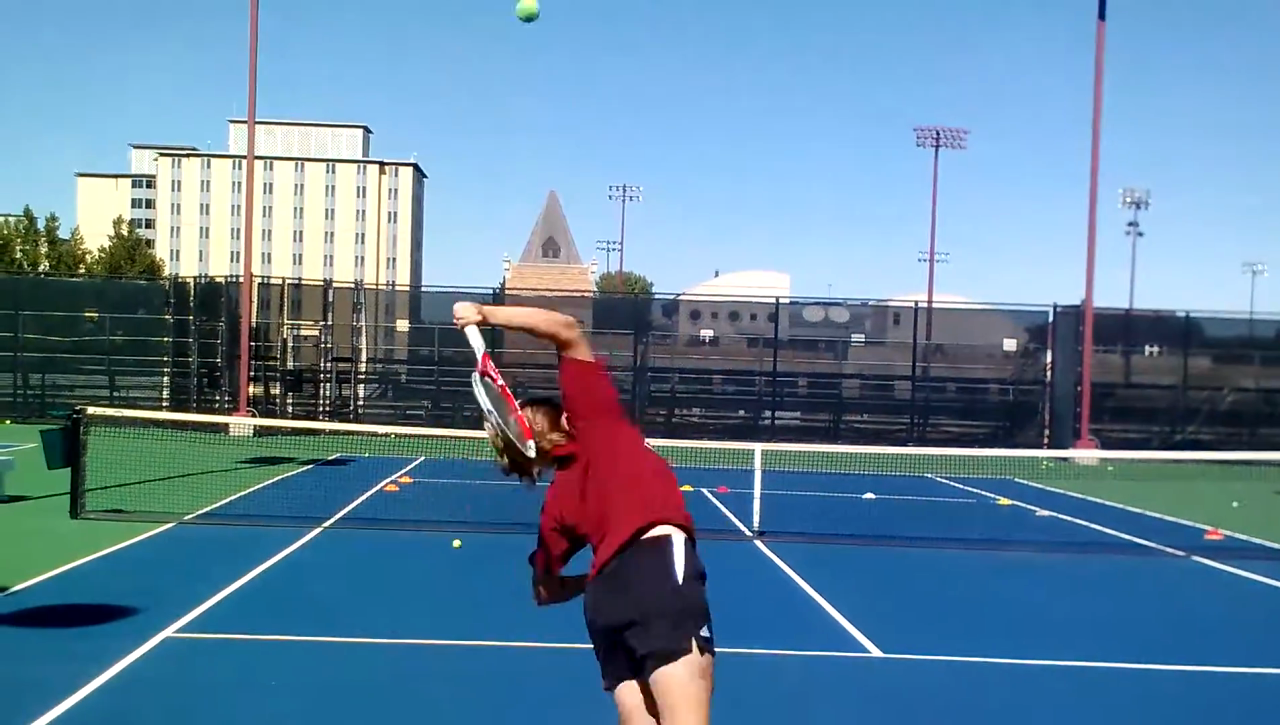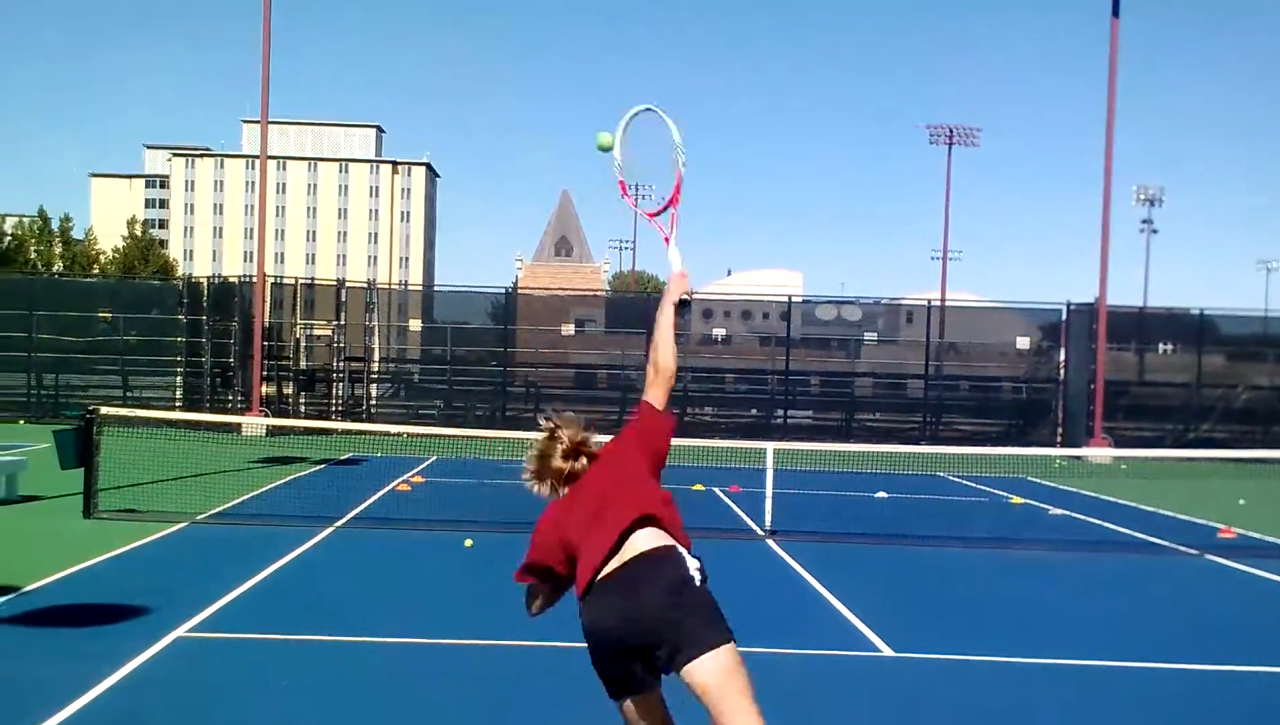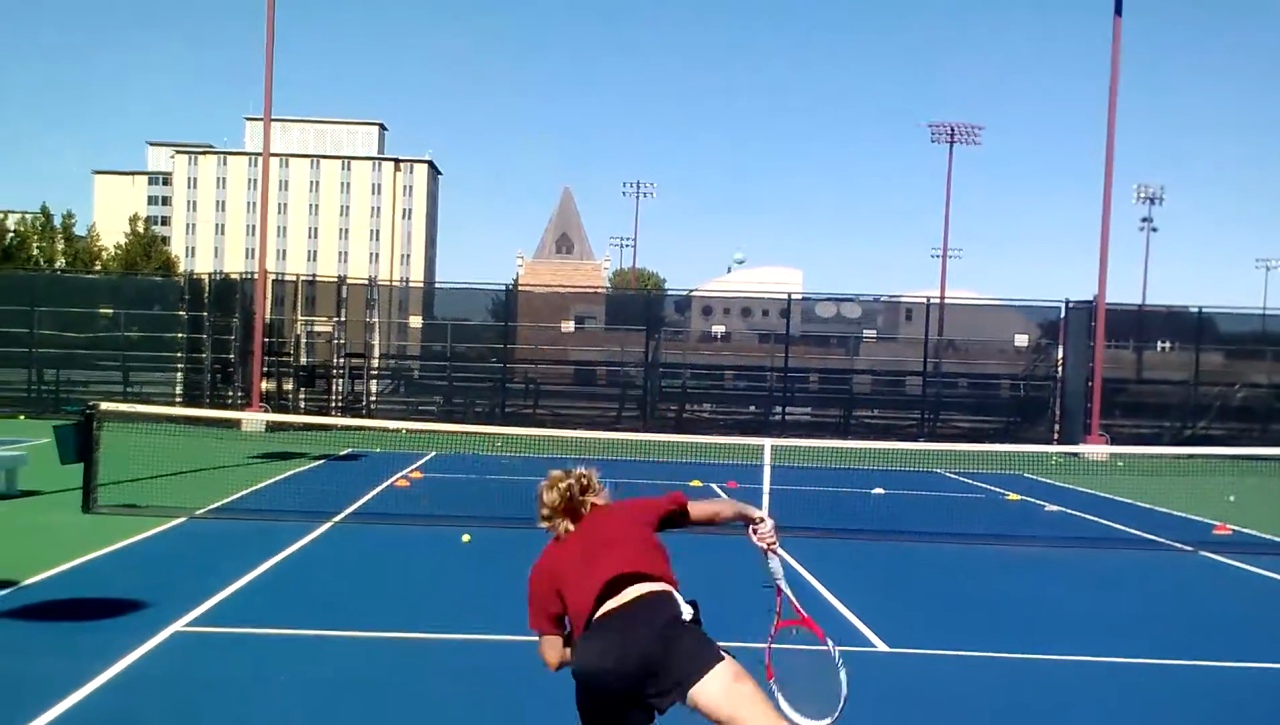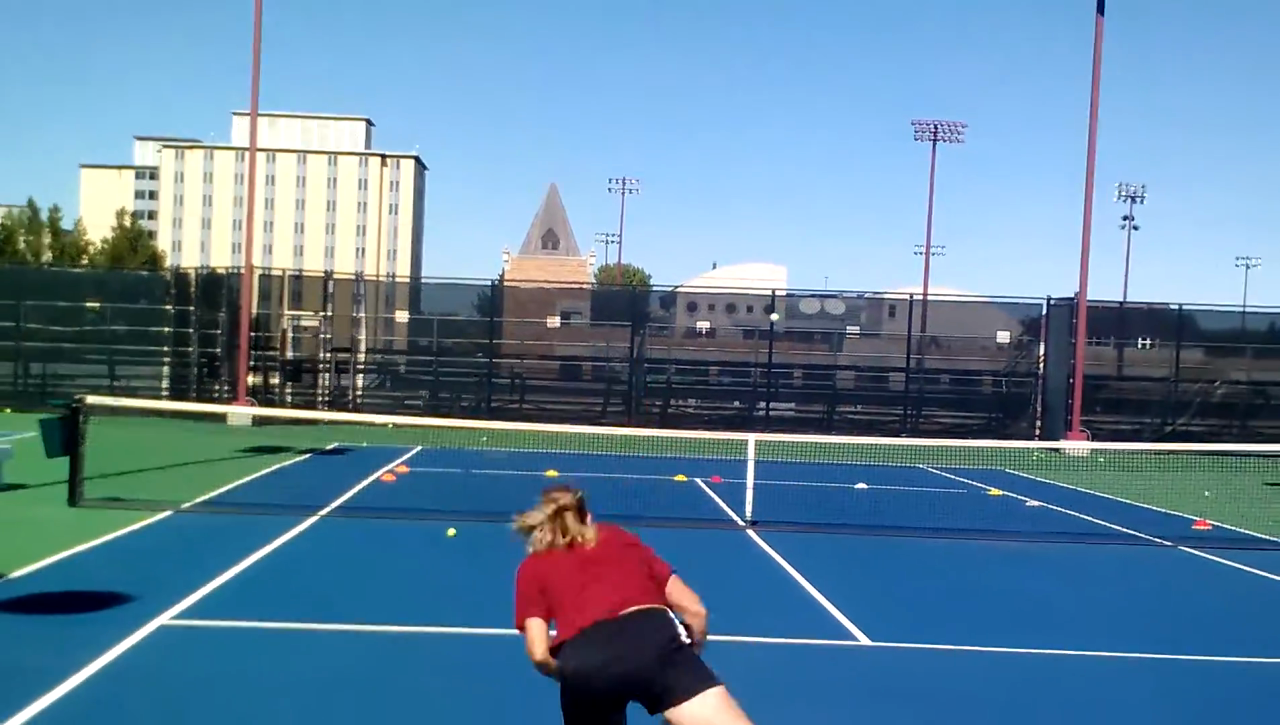
dt=0.1s
person 1, frame 1
left shoulder: (556, 510)
right shoulder: (590, 422)
left elbow: (545, 592)
right elbow: (567, 330)
right wrist: (487, 313)
left hip: (605, 601)
person 1, frame 2
left shoulder: (550, 527)
right shoulder: (628, 452)
left elbow: (537, 603)
right elbow: (661, 377)
right wrist: (669, 301)
left hip: (603, 620)
right hip: (666, 581)
person 1, frame 3
left shoulder: (544, 566)
right shoulder: (625, 512)
left elbow: (554, 657)
right elbow: (708, 510)
right wrist: (750, 514)
left hip: (597, 653)
person 1, frame 4
left shoulder: (532, 570)
right shoulder: (623, 541)
left elbow: (539, 653)
right elbow: (691, 609)
left wrist: (567, 675)
right wrist: (690, 649)
left hip: (589, 657)
